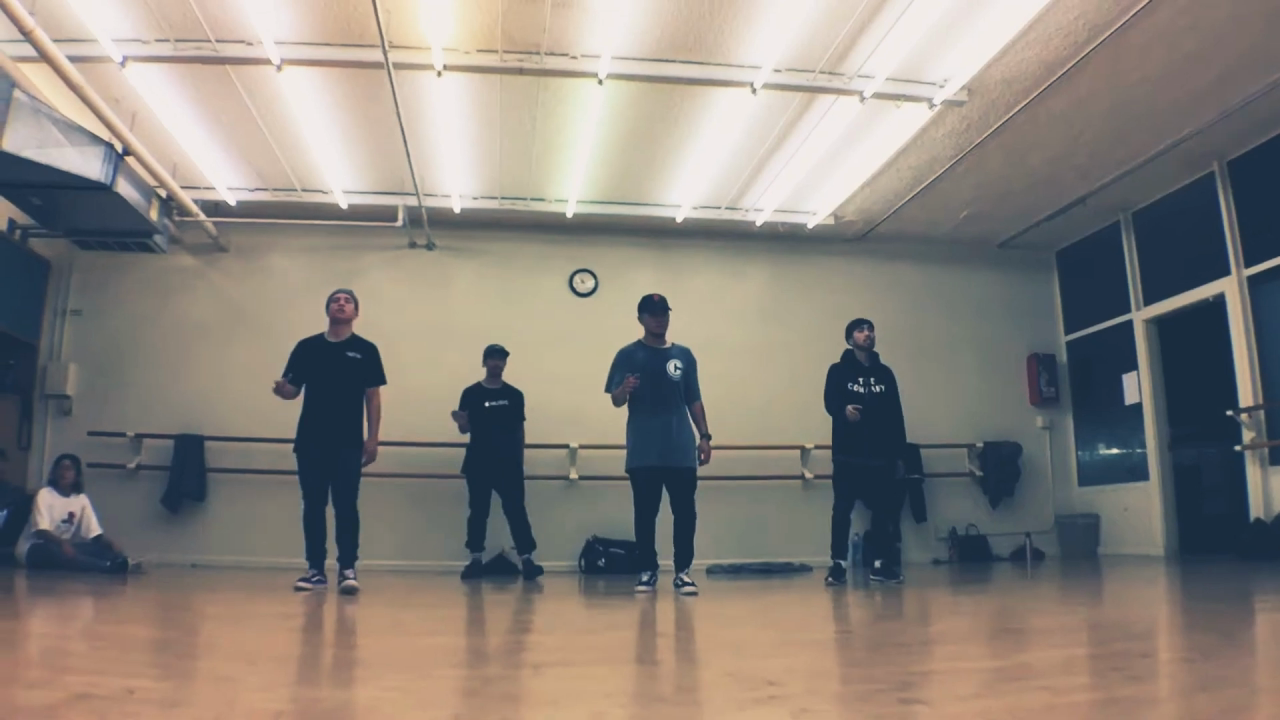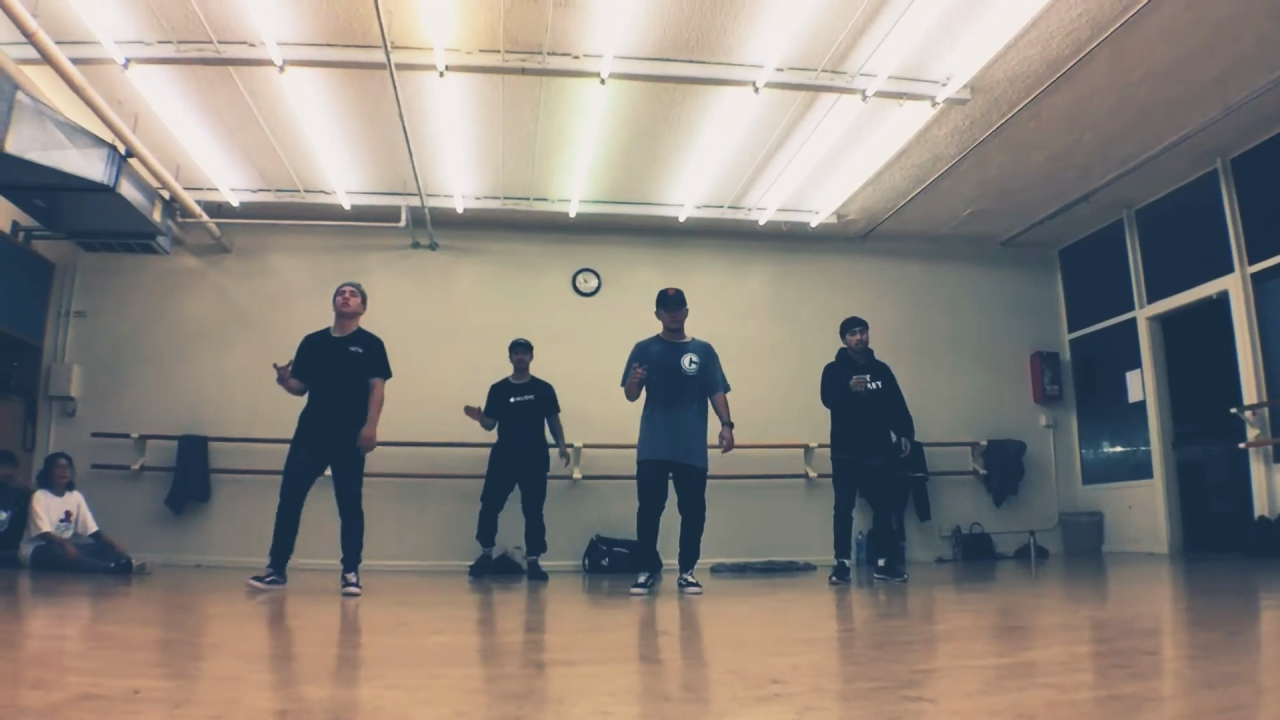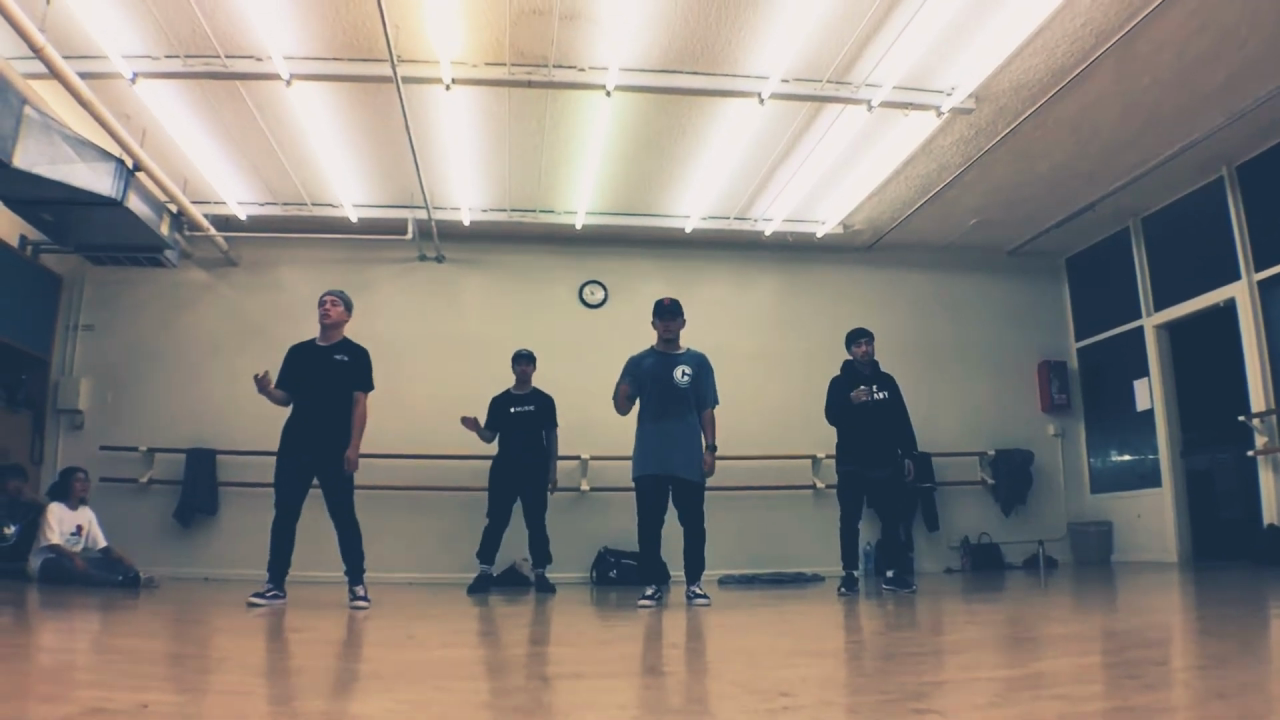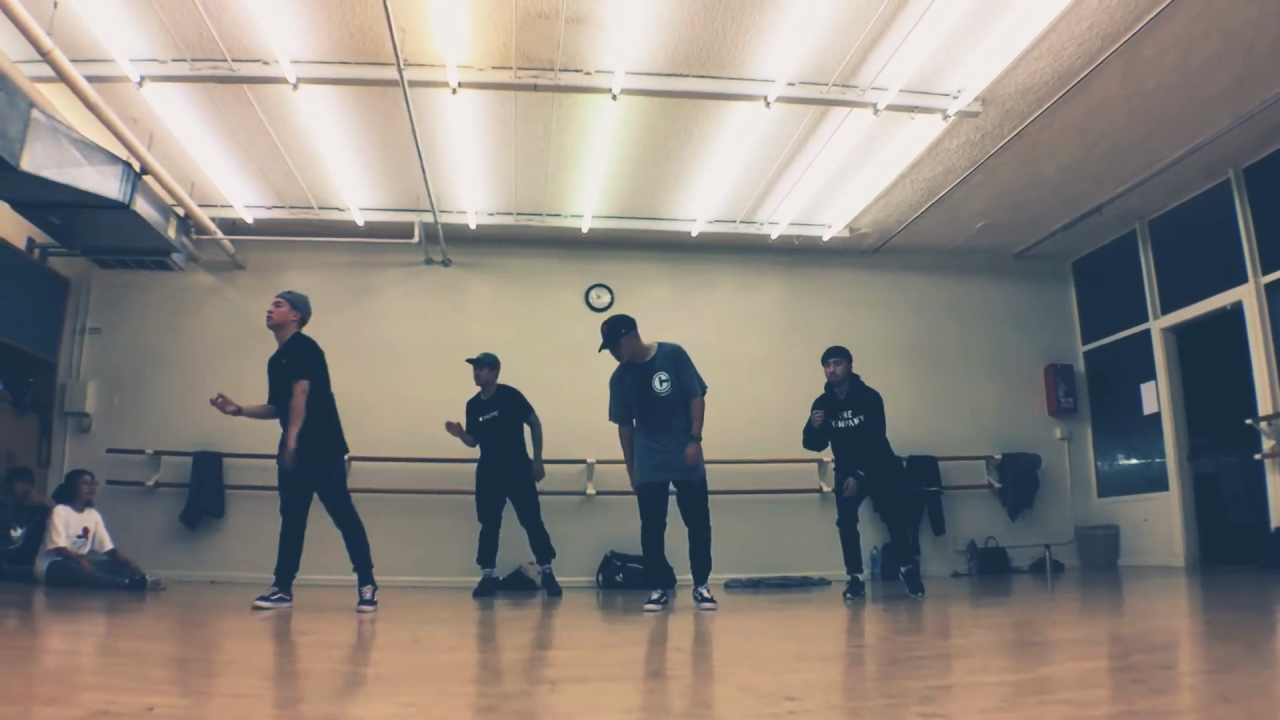
dt=0.5s
person 1, frame 1
left shoulder: (366, 350)
right shoulder: (306, 347)
left elbow: (373, 398)
right elbow: (294, 389)
left wrist: (372, 438)
right wrist: (282, 389)
left hip: (348, 441)
right hip: (310, 439)
left knee: (345, 503)
right knee: (313, 504)
left ankle: (347, 569)
right ankle: (316, 569)
person 1, frame 2
left shoulder: (370, 344)
right shoulder: (311, 342)
left elbow: (377, 388)
right elbow: (300, 388)
left wrist: (371, 426)
right wrist: (283, 380)
left hip: (349, 438)
right hip: (309, 434)
left knee: (350, 505)
right knee: (290, 497)
left ankle: (350, 572)
right ankle: (276, 568)
person 1, frame 3
left shoulder: (355, 354)
right shoulder: (297, 352)
left elbow: (360, 405)
right elbow: (287, 398)
left wrist: (353, 448)
right wrist: (267, 391)
left hip: (333, 450)
right hip: (294, 446)
left knee: (343, 516)
right knee: (285, 514)
left ankle: (357, 584)
right ankle: (275, 584)
person 1, frame 4
left shoulder: (304, 348)
right shoulder: (277, 359)
left elbow: (300, 395)
left wrist: (293, 438)
right wrist: (238, 409)
left hip: (322, 449)
right hip: (292, 449)
left knee: (343, 514)
right knee: (291, 519)
left ankle: (367, 585)
right ankle: (282, 588)
person 2, frame 1
left shoulder: (684, 355)
right shoulder: (628, 355)
left elbow: (694, 400)
right elbow: (616, 401)
left wrist: (704, 436)
right wrist: (624, 389)
left hip: (681, 449)
right hip: (643, 450)
left knee: (685, 510)
right knee: (645, 511)
left ankle: (682, 572)
right ankle: (648, 570)
person 2, frame 2
left shoulder: (703, 350)
right shoulder: (644, 349)
left elbow: (716, 392)
right elbow: (631, 396)
left wrist: (727, 424)
right wrist: (634, 381)
left hip: (692, 446)
right hip: (653, 444)
left knee: (693, 510)
right knee: (649, 506)
left ankle: (687, 571)
right ankle: (647, 570)
person 2, frame 3
left shoulder: (697, 362)
right shoulder: (638, 363)
left elbow: (707, 410)
right elbow: (625, 407)
left wrist: (710, 448)
right wrist: (620, 399)
left hip: (688, 459)
right hip: (648, 460)
left knee: (693, 522)
right knee: (649, 524)
left ankle: (694, 583)
right ankle: (652, 584)
person 2, frame 4
left shoulder: (674, 355)
right shoulder: (620, 377)
left elbow: (697, 398)
right elbow: (624, 425)
left wrist: (694, 440)
right wrist: (629, 466)
left hip: (685, 457)
right hip: (648, 463)
left knee: (698, 522)
right knee: (652, 527)
left ankle: (701, 585)
right ankle: (658, 588)
person 3, frame 1
left shoulder: (885, 373)
right shoulder: (838, 371)
left elbow: (895, 416)
right elbow: (831, 402)
left wrist: (898, 453)
right wrist: (844, 410)
left hip: (881, 455)
right hip: (847, 455)
left knee: (883, 510)
right knee: (842, 509)
left ankle: (880, 563)
right ankle: (838, 564)
person 3, frame 2
left shoulder: (881, 370)
right shoulder: (834, 370)
left elbow: (897, 405)
right elbow: (828, 399)
left wrist: (904, 433)
right wrist: (848, 388)
left hip: (879, 452)
right hip: (845, 453)
left knee: (884, 507)
right knee: (843, 508)
left ankle: (883, 562)
right ankle: (842, 563)
person 3, frame 3
left shoulder: (887, 381)
right shoulder: (840, 383)
left elbow: (901, 421)
right elbow: (833, 418)
left wrist: (907, 455)
right wrist: (850, 402)
left hip: (886, 464)
right hip: (851, 465)
left knee: (893, 517)
right knee: (849, 519)
left ankle: (893, 574)
right ankle: (850, 574)
person 3, frame 4
left shoulder: (870, 398)
right shoulder: (822, 404)
left elbow: (877, 440)
right elbow: (814, 445)
left wrist: (860, 474)
right wrist: (814, 427)
left hip: (881, 470)
right hip: (847, 472)
left knee: (896, 519)
right knee: (846, 523)
left ankle: (908, 569)
right ankle: (855, 578)
person 4, frame 1
left shoulder: (515, 395)
right shoulder: (471, 393)
left elbow: (519, 429)
right elbow: (464, 429)
left wrist: (520, 461)
right wrist: (461, 422)
left hip: (508, 463)
right hip: (478, 463)
left knee: (516, 510)
right knee: (478, 512)
left ankle: (526, 559)
right ankle: (476, 560)
person 4, frame 2
left shoulder: (544, 388)
right shoulder: (498, 389)
left elbow: (553, 419)
right elbow: (490, 424)
left wrist: (561, 445)
right wrist: (479, 417)
left hip: (535, 458)
right hip: (503, 456)
left knee: (533, 510)
right knee: (490, 504)
left ankle: (533, 560)
right ankle: (486, 553)
person 4, frame 3
left shoulder: (544, 400)
right shoulder: (499, 401)
left elbow: (551, 436)
right elbow: (490, 437)
left wrist: (553, 469)
right wrist: (477, 429)
left hip: (535, 470)
right hip: (504, 469)
left knee: (536, 523)
right knee: (496, 520)
left ankle: (540, 573)
right ankle: (484, 572)
person 4, frame 4
left shoulder: (511, 396)
right shoulder: (473, 405)
left elbow: (535, 424)
right elbow: (474, 441)
left wrist: (537, 459)
right wrist: (460, 434)
left hip: (518, 469)
right hip: (488, 472)
left knee: (532, 520)
right knee: (489, 524)
left ankle: (546, 572)
right ankle: (488, 576)
